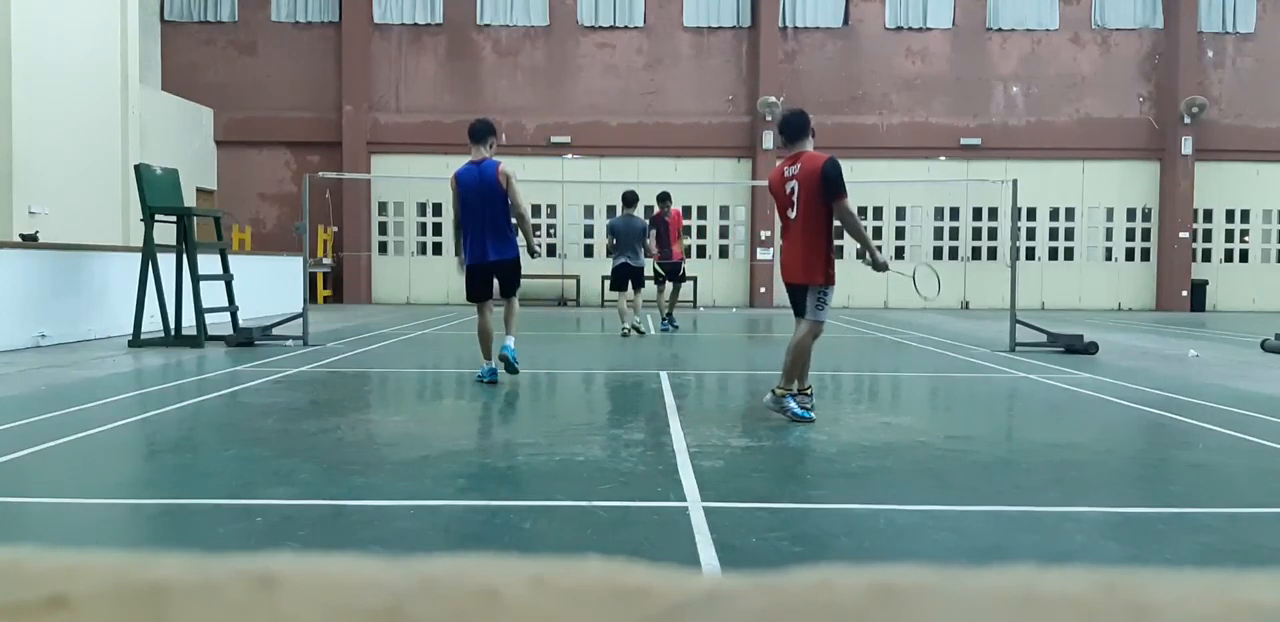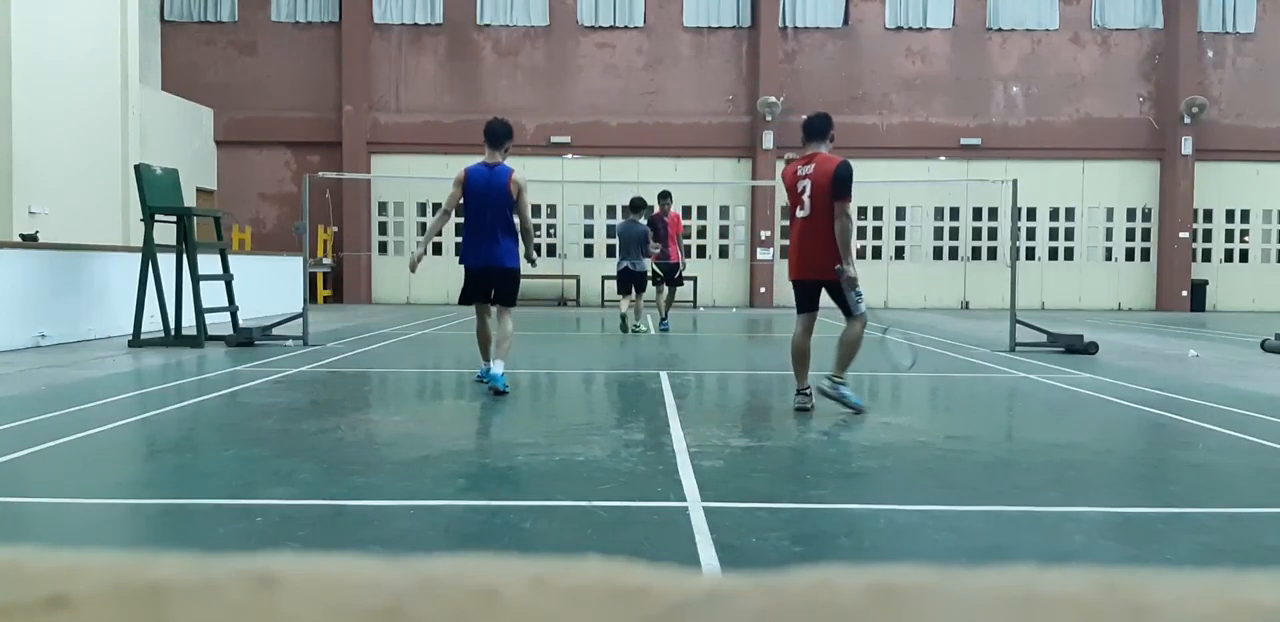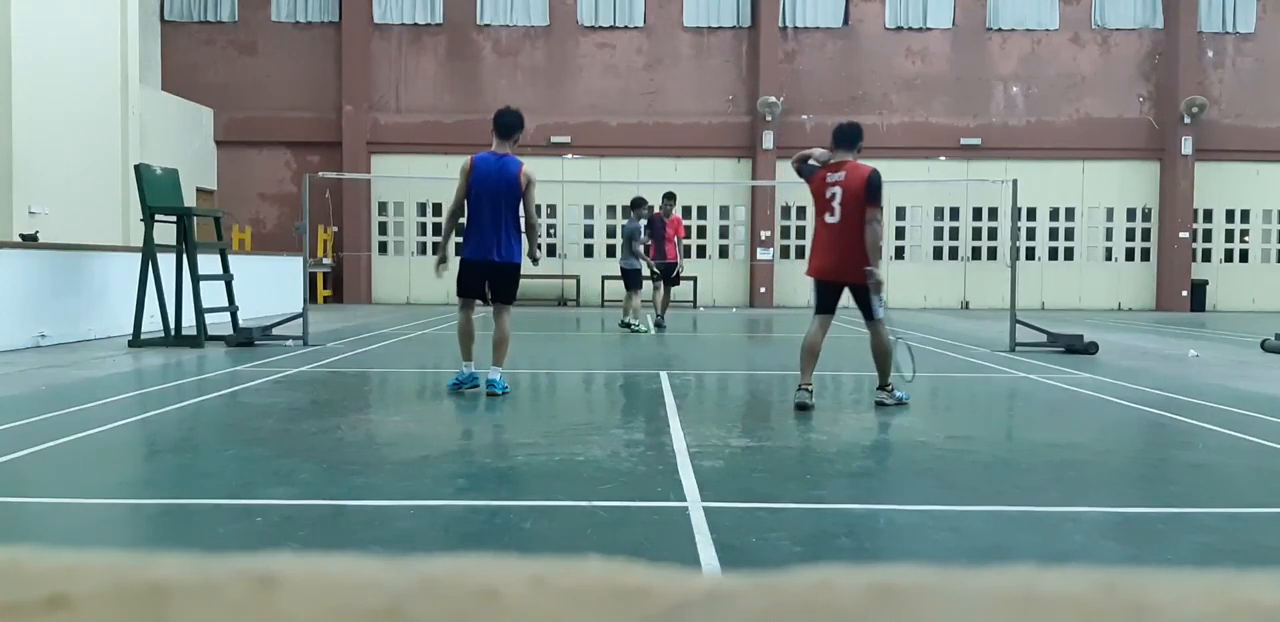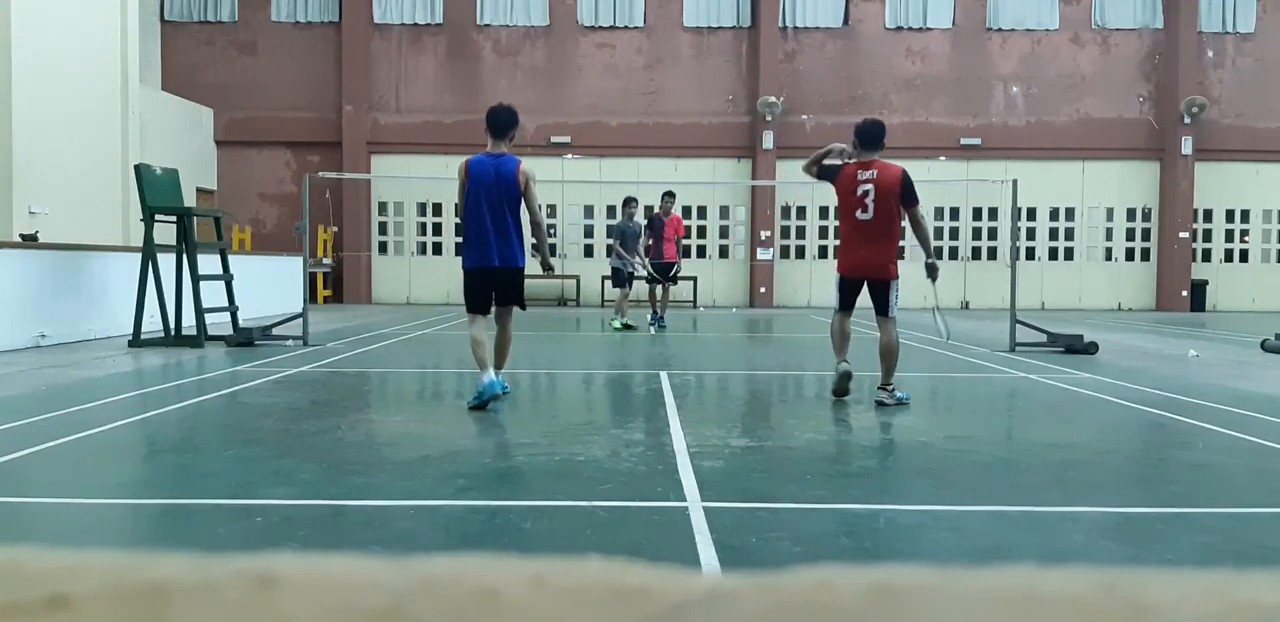
dt=0.3s
person 1, frame 1
left shoulder: (776, 175)
right shoulder: (825, 165)
right elbow: (845, 214)
right wrist: (872, 251)
left hip: (790, 263)
right hip: (815, 263)
left knee: (804, 325)
right knee: (811, 328)
left ankle: (802, 391)
right ankle: (782, 392)
person 1, frame 2
left shoulder: (793, 169)
right shoulder: (839, 166)
right elbow: (842, 217)
left wrist: (793, 160)
right wrist: (847, 263)
left hip: (798, 262)
right hip: (830, 265)
left knee: (804, 324)
right knee: (857, 319)
left ankle: (802, 392)
right ankle: (835, 379)
person 1, frame 3
left shoulder: (817, 173)
right shoulder: (869, 175)
left elbow: (796, 162)
right elbow: (873, 223)
left wrist: (813, 153)
right wrist: (874, 266)
left hip: (823, 266)
right hip: (857, 267)
left knee: (819, 325)
right knee: (876, 325)
left ankle: (804, 387)
right ankle: (885, 389)
person 1, frame 4
left shoulder: (841, 172)
right shoulder: (898, 175)
left elbow: (808, 167)
right elbow: (916, 220)
left wrist: (830, 151)
right wrist: (930, 256)
left hip: (849, 263)
right hip: (884, 265)
left knee: (841, 315)
right knee: (886, 323)
left ankle: (842, 364)
right ankle: (886, 388)
person 2, frame 1
left shoulder: (458, 177)
right shoulder: (502, 171)
left elbow: (458, 220)
right elbow: (520, 212)
left wrist: (460, 254)
right wrist: (531, 243)
left hip: (475, 255)
right hip: (505, 252)
left knee: (483, 310)
right knee: (511, 298)
left ankle: (488, 367)
right ankle: (509, 344)
person 2, frame 2
left shoulder: (466, 175)
right shoulder: (515, 179)
left elbow: (445, 213)
right elbow: (525, 224)
left wrist: (422, 246)
right wrist: (530, 252)
left hip: (475, 259)
right hip: (506, 260)
left knee: (482, 313)
right knee: (504, 315)
left ankle: (487, 366)
right ankle: (497, 370)
person 2, frame 3
left shoulder: (471, 164)
right shoulder: (524, 172)
left elbow: (456, 210)
right elbow: (531, 219)
left wrist: (443, 247)
right wrist: (533, 249)
left hip: (474, 253)
right hip: (507, 255)
left knee: (466, 309)
right knee: (501, 314)
left ankle: (467, 370)
right ankle: (494, 376)
person 2, frame 4
left shoulder: (467, 167)
right shoulder: (522, 171)
left elbow: (462, 212)
right elbow: (536, 219)
right wrist: (545, 256)
left hip: (477, 259)
right hip: (511, 259)
left knee: (477, 321)
right knee: (504, 318)
left ankle: (489, 378)
right ankle: (497, 377)
